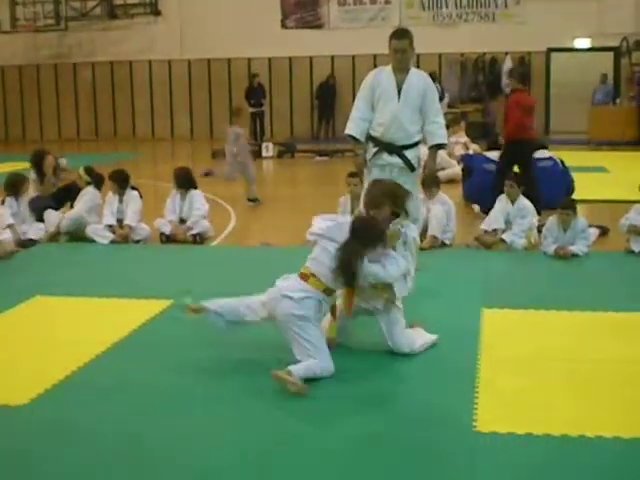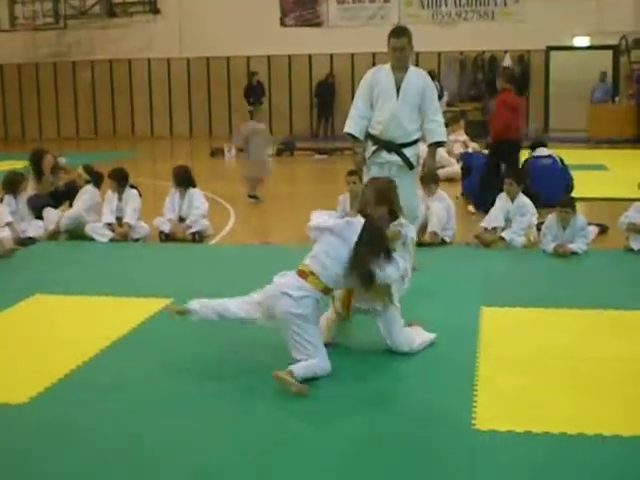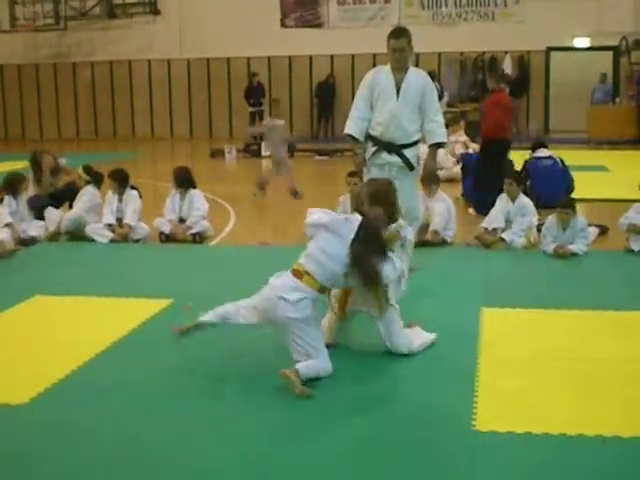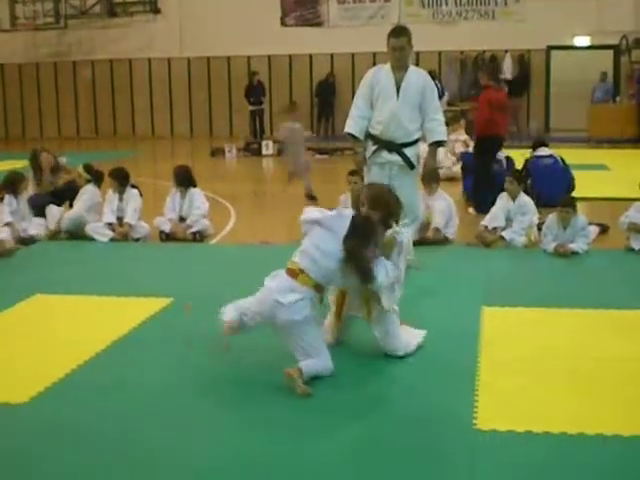
dt=0.1s
person 1, frame 1
left shoulder: (330, 236)
right shoulder: (360, 264)
left elbow: (320, 221)
right elbow: (390, 272)
right wrist: (386, 250)
left hip: (285, 290)
right hip: (303, 305)
left knee: (248, 308)
right knee: (323, 367)
left ankle: (204, 307)
right ankle: (290, 373)
person 1, frame 2
left shoulder: (334, 231)
right shoulder: (361, 262)
left elbow: (316, 218)
left hip: (282, 287)
right hip: (300, 303)
left knee: (236, 306)
right knee: (321, 365)
left ankle: (188, 309)
right ankle: (292, 373)
person 1, frame 3
left shoulder: (328, 229)
right shoulder: (358, 260)
left elbow: (313, 215)
left wrist: (346, 219)
left hip: (278, 288)
right hip: (298, 305)
left knee: (236, 311)
right knee: (323, 366)
left ankle: (200, 322)
right ankle: (297, 372)
person 1, frame 4
left shoulder: (324, 224)
right shoulder: (359, 257)
left elbow: (308, 213)
left hip: (277, 288)
right hip: (299, 305)
left knee: (234, 310)
right knee: (323, 365)
left ankle: (232, 321)
right ankle: (299, 372)
person 2, frame 1
left shoulder: (423, 81)
right shoulder: (375, 78)
left elbow: (433, 120)
right elbow: (360, 115)
left wrist: (432, 156)
left hip: (408, 156)
right hip: (378, 155)
left knee: (409, 210)
person 2, frame 2
left shoulder: (422, 79)
right shoulder: (373, 76)
left elbow: (433, 119)
right elbow: (359, 113)
left wrist: (431, 154)
right wrist: (358, 148)
left hip: (407, 154)
right hip: (377, 153)
left knee: (408, 208)
person 2, frame 3
left shoulder: (422, 80)
right shoulder: (373, 77)
left elbow: (433, 119)
right elbow: (359, 114)
left wrist: (431, 155)
right wrist: (358, 148)
left hip: (407, 155)
right hip: (377, 154)
left knee: (408, 209)
person 2, frame 4
left shoulder: (422, 79)
right shoulder: (374, 75)
left elbow: (433, 117)
right elbow: (359, 112)
left wrist: (432, 153)
left hip: (407, 154)
right hip: (378, 152)
left knee: (409, 208)
person 3, frame 1
left shoulder: (406, 232)
left elbow: (403, 268)
left hip: (385, 295)
right hip: (357, 289)
left knee: (403, 346)
right knee: (325, 337)
left ankle: (415, 332)
person 3, frame 2
left shoulder: (405, 232)
left elbow: (401, 270)
left hip: (382, 294)
right hip: (353, 288)
left knee: (402, 345)
right knee: (323, 337)
left ankle: (414, 331)
person 3, frame 3
left shoulder: (403, 233)
left elbow: (395, 271)
right hip: (351, 290)
left knee: (401, 347)
right knee: (325, 339)
left ankle: (418, 333)
person 3, frame 4
left shoulder: (399, 239)
right shoulder: (354, 228)
left elbow: (390, 275)
left hip: (377, 299)
right hip: (350, 293)
left knee: (396, 349)
right knee: (328, 339)
left ankle: (407, 333)
person 4, frame 1
left shoulder: (514, 99)
right shoulder: (529, 98)
left elbow: (514, 122)
left wrist: (505, 136)
left hip: (515, 142)
right hip: (529, 142)
left knee: (501, 173)
right knee: (527, 176)
right ankle: (535, 208)
person 4, frame 2
left shoulder: (502, 99)
right shoulder: (518, 99)
left elbow: (502, 122)
right elbow: (520, 121)
left wrist: (493, 136)
left hip: (502, 141)
right hip: (515, 141)
left knee: (490, 174)
person 4, frame 3
left shoulder: (493, 99)
right shoulder: (507, 98)
left elbow: (493, 122)
right elbow: (508, 120)
left wrist: (483, 135)
left hip: (492, 141)
right hip: (505, 141)
left knee: (482, 173)
right knee: (500, 174)
left ankle: (482, 207)
person 4, frame 4
left shoulder: (485, 95)
right shoulder: (502, 95)
left elbow: (482, 118)
right elbow: (504, 117)
left wrist: (476, 132)
right wrist: (502, 132)
left hip: (486, 137)
right hip: (498, 137)
left knee: (481, 171)
right knee: (487, 169)
left ankle: (482, 205)
